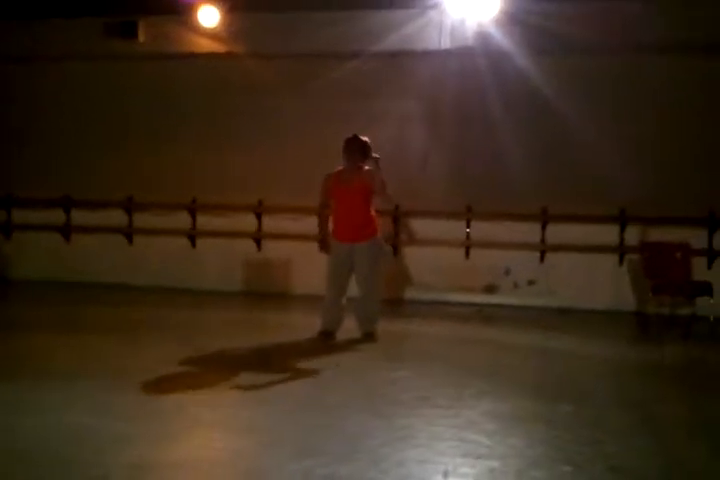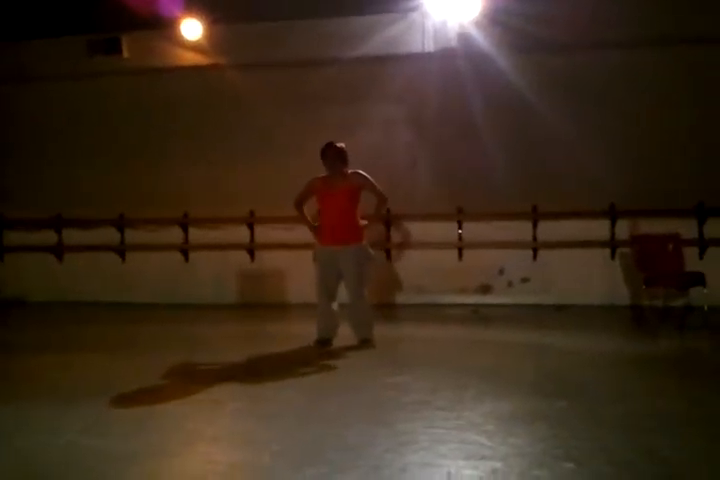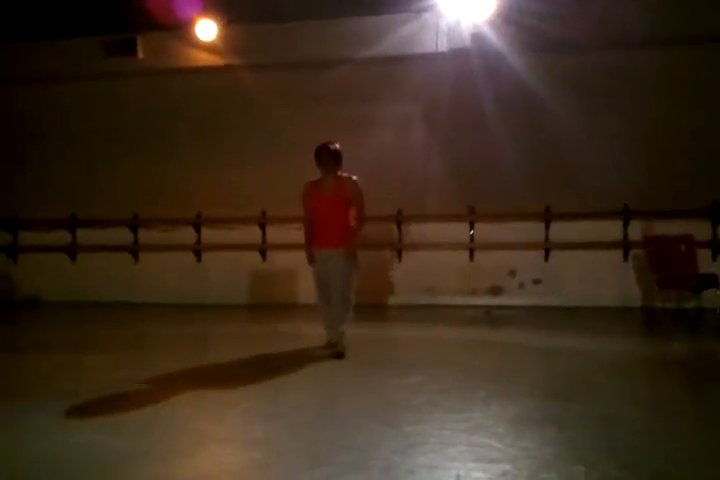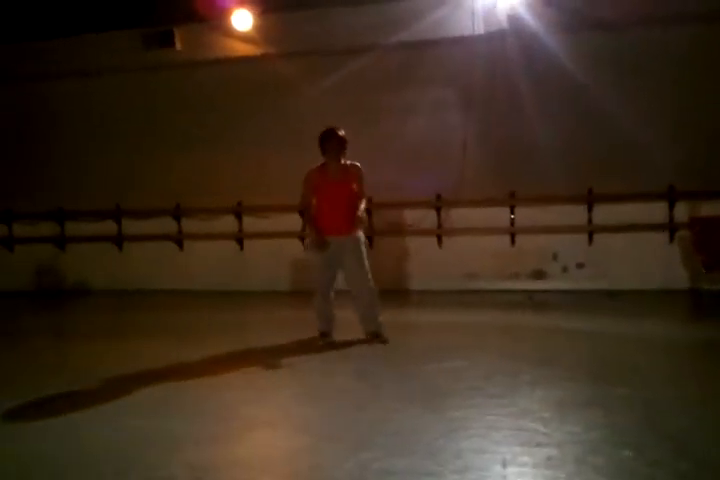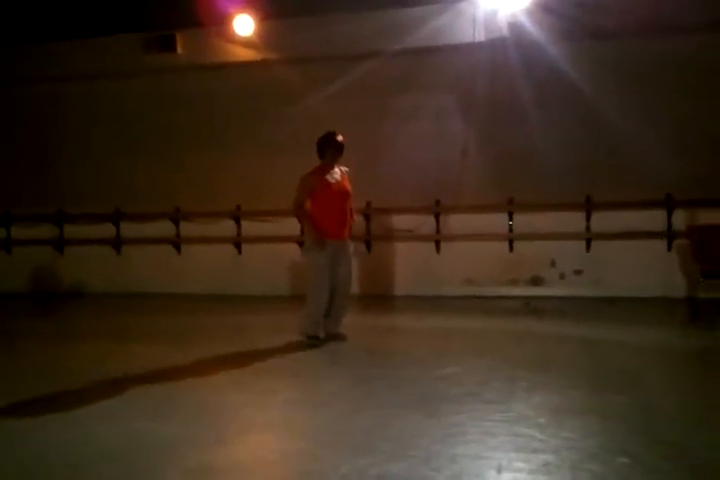
dt=1s
person 1, frame 1
left shoulder: (369, 175)
right shoulder: (331, 179)
left elbow: (384, 195)
right elbow: (323, 208)
left wrist: (376, 165)
right wrist: (322, 235)
left hip: (367, 240)
right hip: (339, 241)
left knee: (369, 287)
right knee: (334, 286)
left ankle: (368, 328)
right ankle: (329, 327)
person 1, frame 2
left shoulder: (356, 178)
right shoulder: (317, 183)
left elbow: (382, 198)
right elbow: (298, 202)
left wrist: (369, 221)
right wrist: (310, 224)
left hip: (352, 245)
right hip: (325, 246)
left knee: (357, 292)
right knee: (324, 293)
left ankle: (365, 335)
right ankle: (325, 334)
person 1, frame 3
left shoulder: (350, 183)
right shoulder: (310, 188)
left elbow: (359, 215)
right elbow: (308, 220)
left wrist: (353, 242)
right wrist: (308, 247)
left hip: (342, 248)
right hip: (320, 249)
left knee: (341, 295)
right knee: (325, 296)
left ankle: (337, 339)
right ankle: (333, 336)
person 1, frame 4
left shoulder: (355, 170)
right shoulder: (313, 176)
left elbow: (361, 197)
right elbow: (306, 207)
left wrist: (360, 211)
right wrist: (314, 232)
left hip: (351, 236)
right hip: (326, 239)
left knee: (363, 283)
right knee: (323, 286)
left ankle: (373, 328)
right ankle: (325, 328)
person 1, frame 5
left shoulder: (344, 173)
right shoulder: (311, 178)
right elbow: (298, 206)
left wrist: (350, 226)
right wrist: (312, 231)
left hip: (342, 241)
right hip: (321, 241)
left knee: (342, 288)
right knee: (320, 288)
left ankle: (332, 328)
right ankle: (311, 330)
